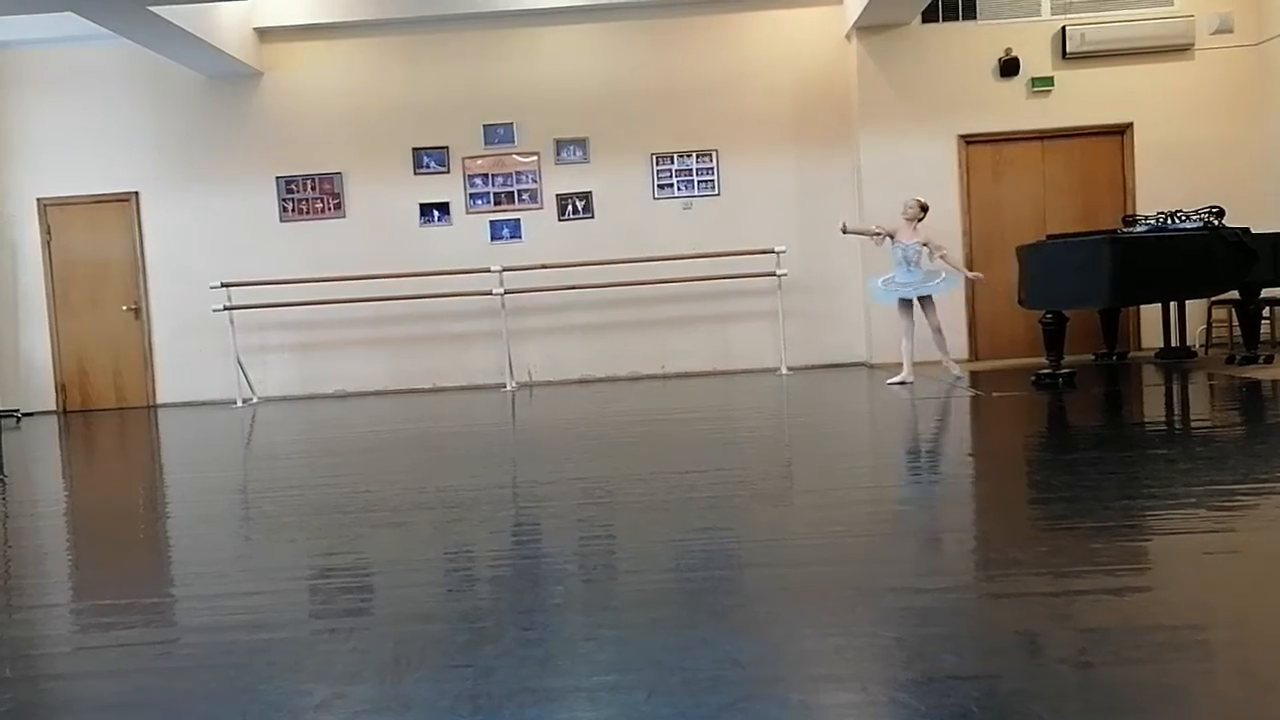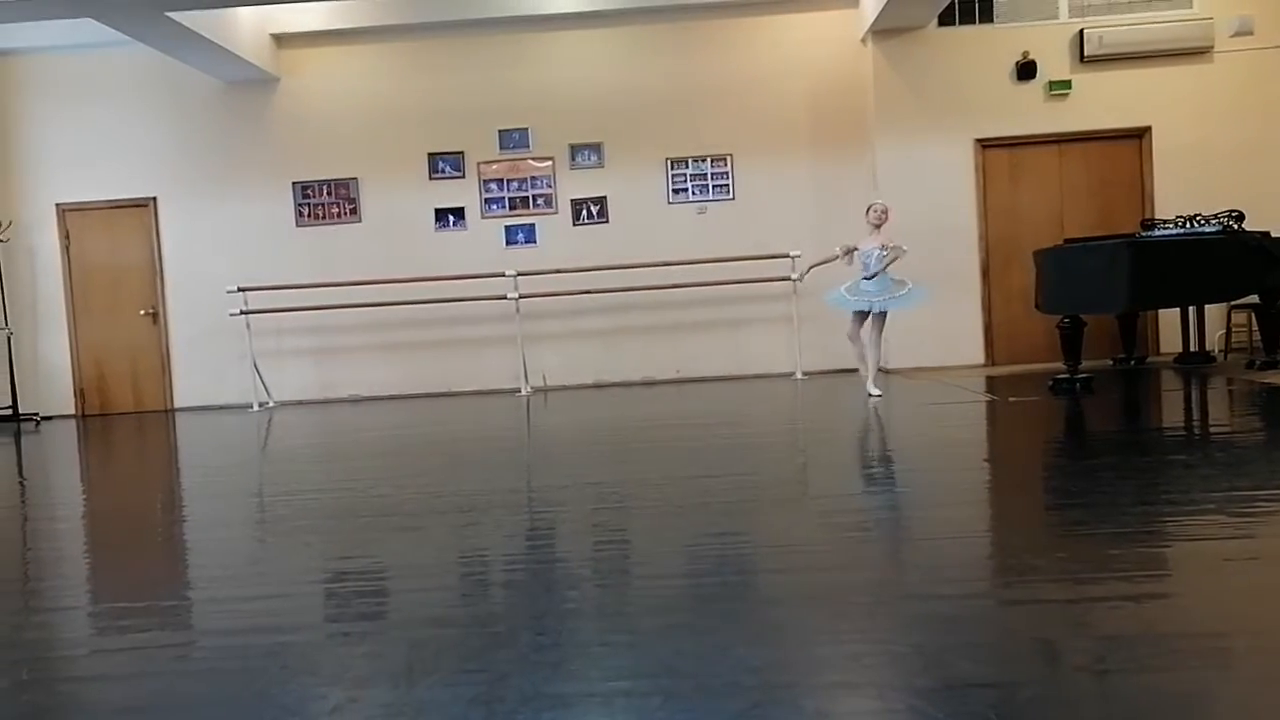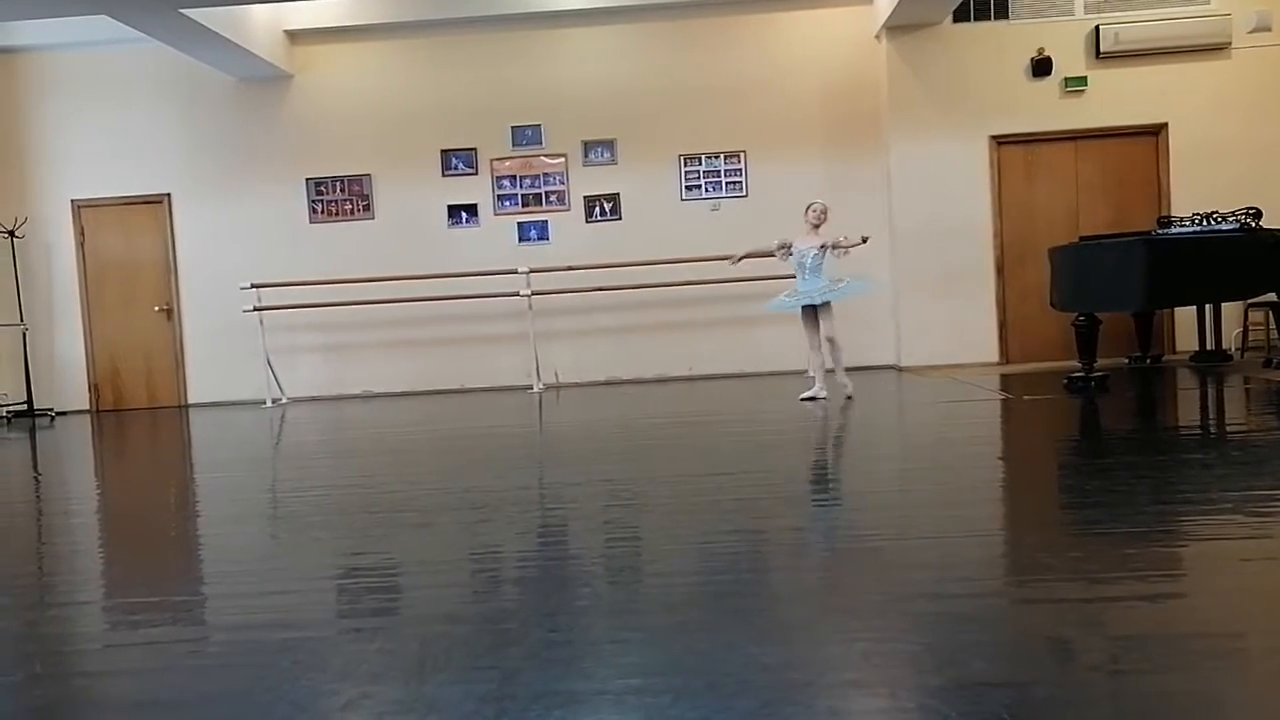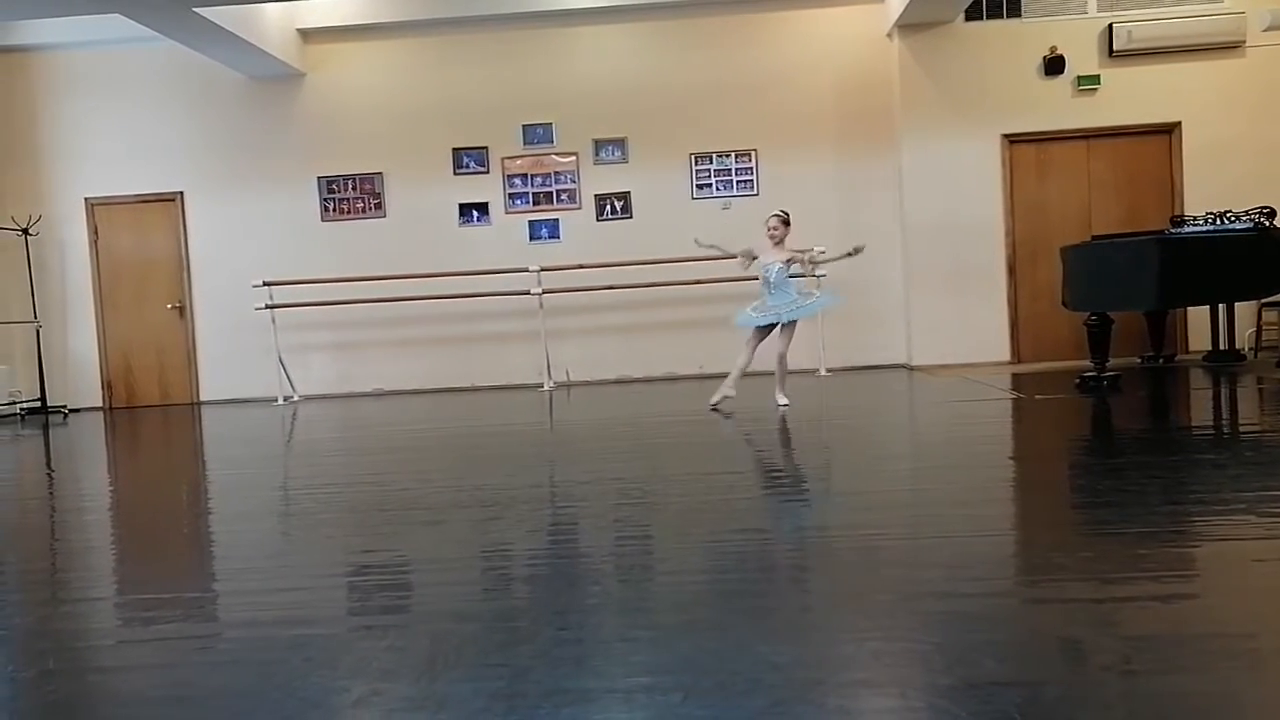
dt=1s
person 1, frame 1
left shoulder: (922, 238)
right shoulder: (895, 233)
left elbow: (944, 256)
right elbow: (872, 232)
left wrist: (966, 273)
right wrist: (850, 231)
left hip: (921, 282)
right hip: (901, 284)
left knee: (935, 324)
right knee: (906, 328)
left ankle: (947, 360)
right ankle: (907, 371)
person 1, frame 2
left shoulder: (884, 240)
right shoulder: (860, 244)
left elbow: (895, 254)
right elbow: (839, 254)
left wrist: (878, 269)
right wrist: (813, 265)
left hip: (881, 291)
right hip: (862, 292)
left knee: (875, 337)
right knee: (853, 333)
left ankle: (871, 382)
right ankle: (865, 369)
person 1, frame 3
left shoulder: (823, 241)
right shoulder: (795, 242)
left elbow: (843, 244)
right elbow: (772, 250)
left wrist: (861, 241)
right wrist: (745, 254)
left hip: (821, 289)
right hip: (803, 293)
left knee: (828, 334)
right knee: (812, 341)
left ankle: (842, 377)
right ankle: (820, 386)
person 1, frame 4
left shoulder: (789, 255)
right shoulder: (762, 255)
left elbow: (818, 260)
right elbow: (734, 254)
left wrist: (847, 254)
right wrist: (710, 246)
left hip: (788, 306)
right hip: (769, 308)
left knee: (781, 351)
right knee: (750, 345)
left ankle: (780, 392)
right ankle: (728, 386)
